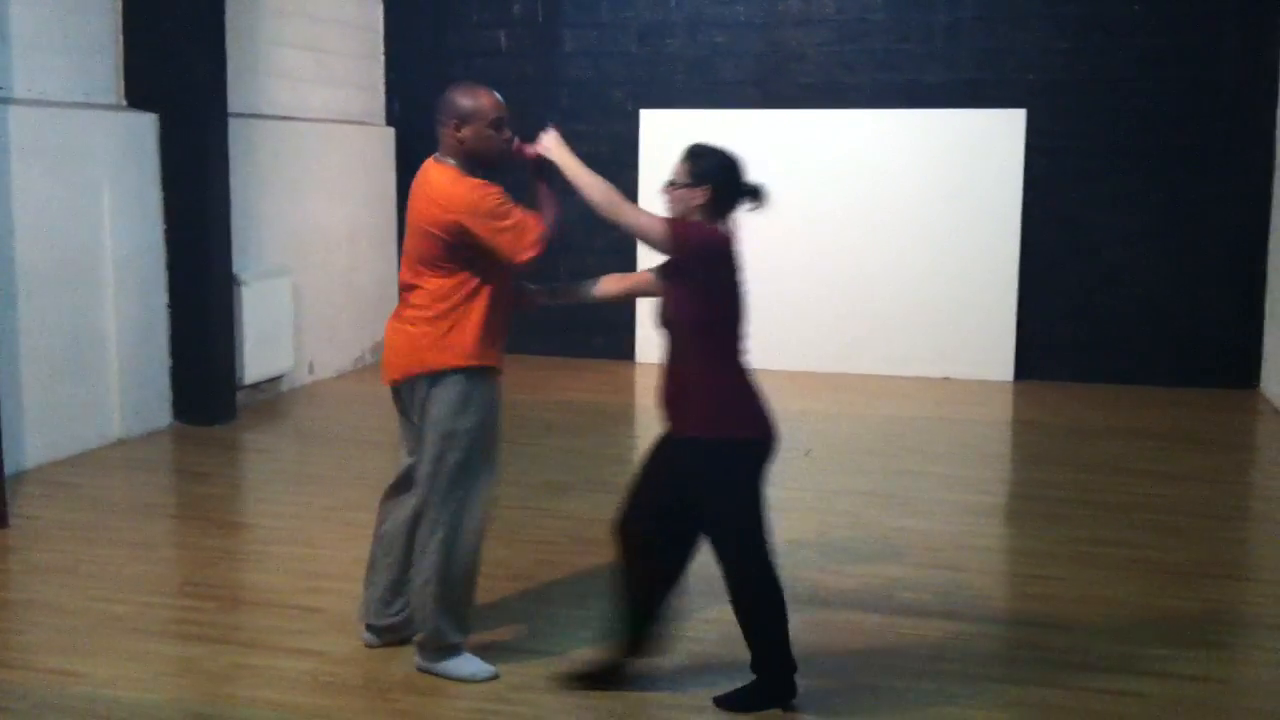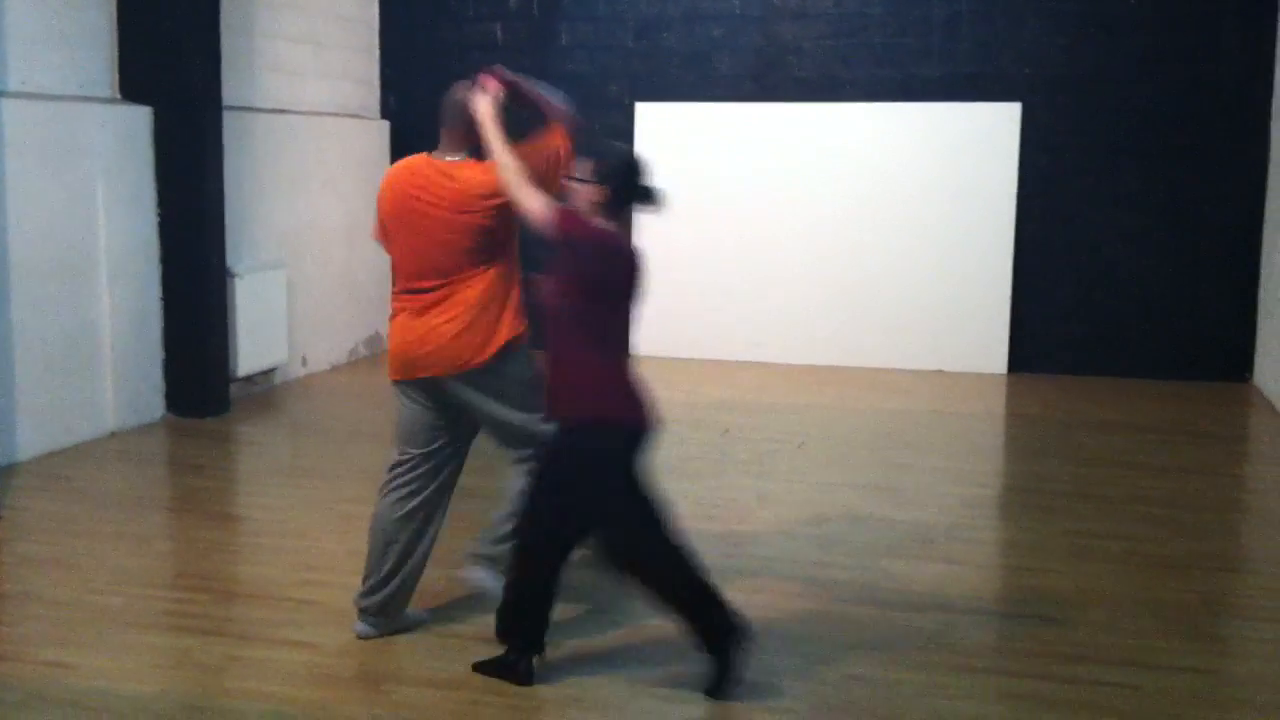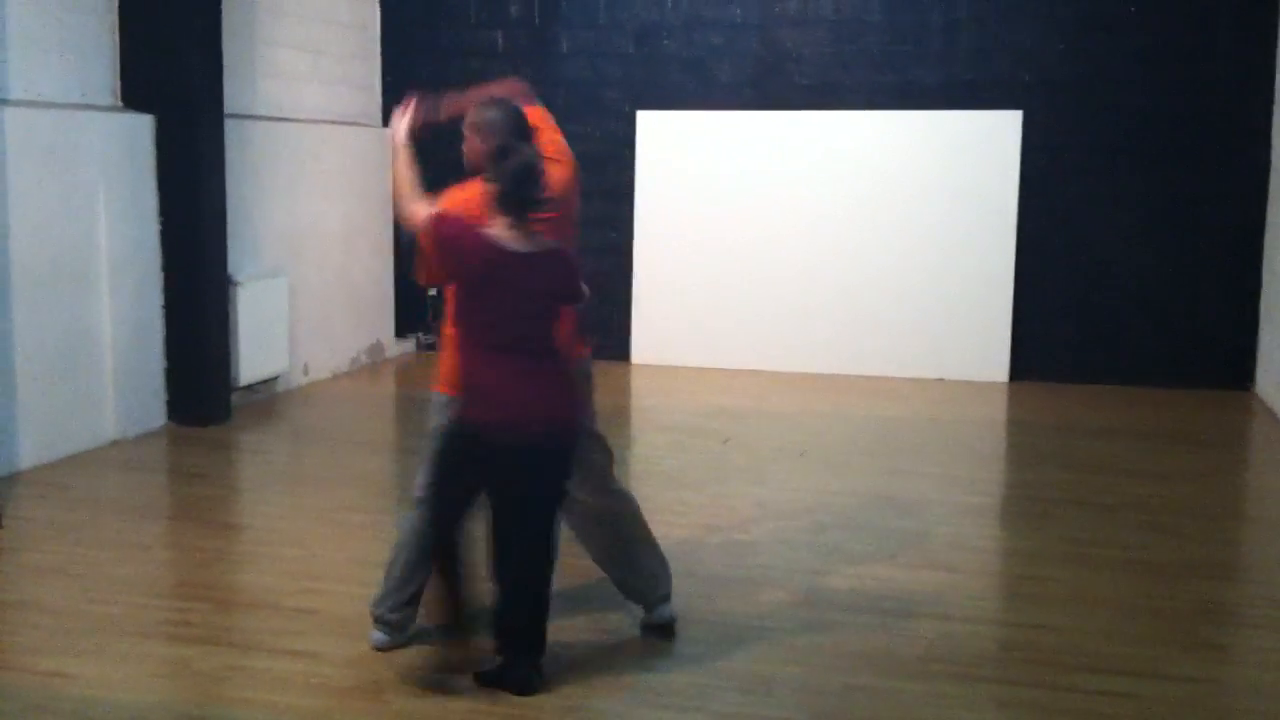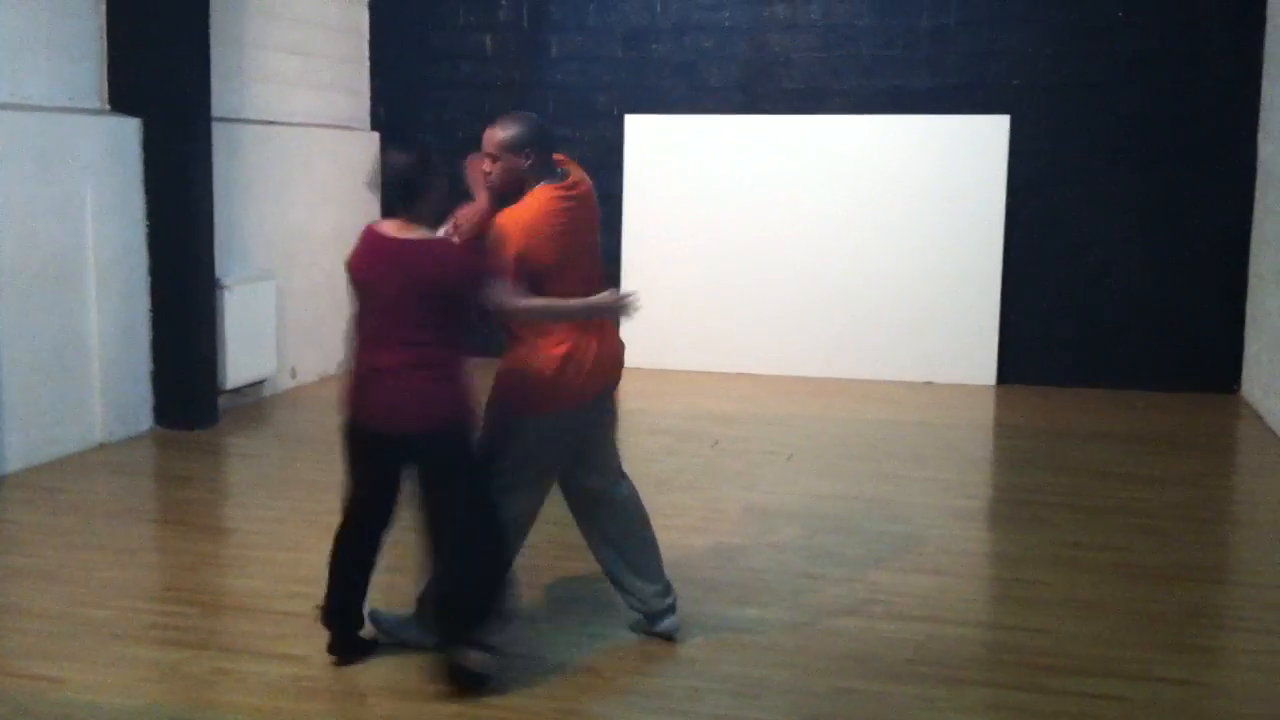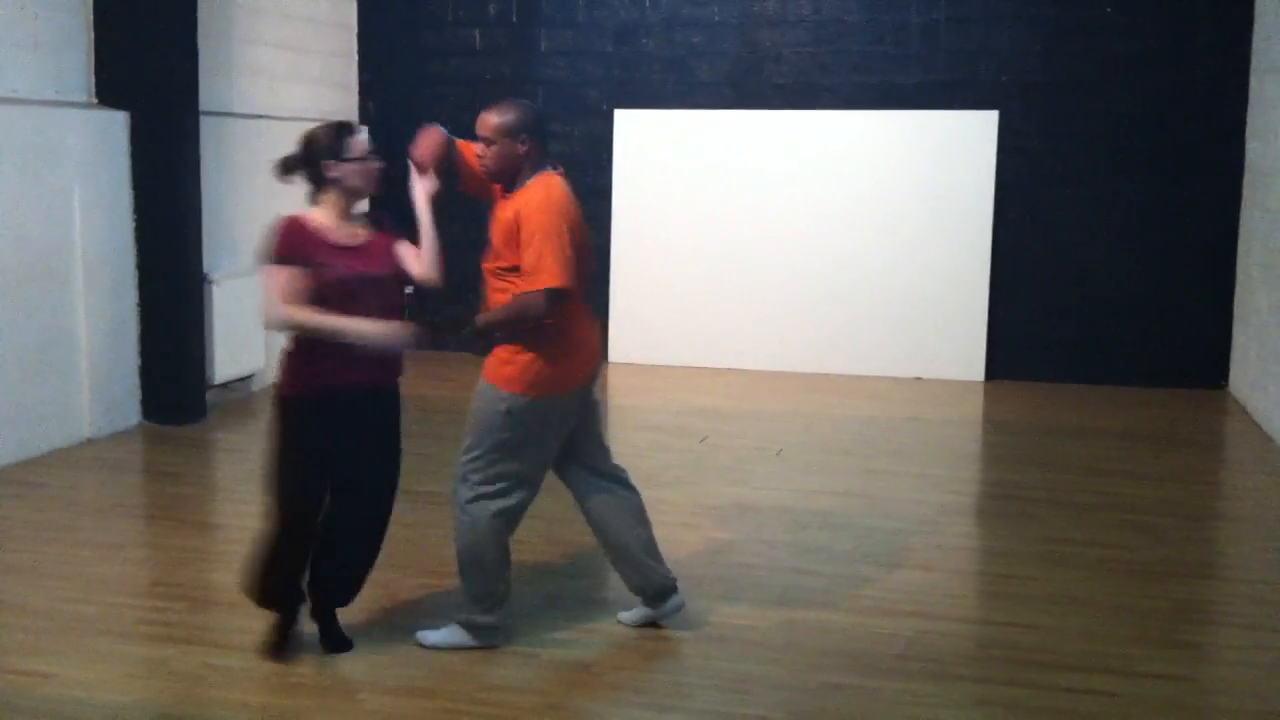
dt=0.2s
person 1, frame 1
left shoulder: (706, 249)
right shoulder: (692, 258)
left elbow: (616, 208)
right elbow: (622, 284)
left wrist: (559, 154)
right wrist: (554, 291)
left hip: (722, 433)
right hip: (699, 428)
left knee: (744, 554)
right knee: (643, 533)
left ankle: (773, 679)
right ankle: (629, 650)
person 1, frame 2
left shoulder: (584, 241)
right shoulder: (618, 253)
left elbow: (517, 182)
left wrist: (486, 117)
left hip: (596, 420)
right hip: (603, 413)
left knee: (634, 539)
right knee: (541, 529)
left ankle: (719, 632)
right ankle: (519, 648)
person 1, frame 3
left shoulder: (466, 245)
right shoulder: (557, 262)
left elbow: (408, 202)
left wrist: (401, 137)
left hip: (485, 416)
right hip: (550, 418)
left knee: (442, 515)
right knee: (527, 536)
left ankle: (457, 616)
right ankle: (519, 659)
person 1, frame 4
left shoulder: (369, 244)
right shoulder: (445, 256)
right elbow: (519, 308)
right wrist: (595, 304)
left hip: (372, 408)
right hip: (430, 412)
left knee: (364, 519)
right knee: (463, 527)
left ankle: (342, 630)
right ankle: (462, 646)
person 1, frame 5
left shoulder: (377, 235)
right shoulder: (297, 234)
left elbow: (429, 273)
right elbow: (284, 312)
left wrist: (422, 200)
right wrist: (367, 327)
left hip: (374, 391)
right hip: (313, 391)
left knee: (366, 507)
right knee: (301, 506)
left ankle: (327, 605)
right ankle: (282, 603)
person 2, frame 1
left shoulder: (440, 178)
right shoulder: (469, 197)
right elbow: (536, 242)
right wrist: (545, 175)
left hip: (419, 358)
right hip: (450, 365)
left knee: (419, 487)
right knee: (455, 502)
left ankle: (386, 616)
right ankle: (439, 642)
person 2, frame 2
left shoulder: (398, 178)
right shoulder: (498, 179)
right elbow: (562, 119)
right wrist: (514, 84)
left hip: (415, 355)
right hip: (486, 352)
left knee: (411, 479)
right knee: (545, 452)
left ankle: (378, 608)
right ankle: (492, 559)
person 2, frame 3
left shoulder: (450, 209)
right shoulder: (559, 176)
left elbow: (429, 277)
right elbow: (520, 91)
right wrist: (443, 106)
left knee: (434, 498)
right knee: (594, 487)
left ankle: (391, 619)
right ankle: (655, 601)
person 2, frame 4
left shoulder: (516, 226)
right shoulder: (575, 181)
right wrist: (483, 199)
left hip: (541, 379)
right hip: (596, 367)
left knee: (494, 501)
right knee: (604, 487)
left ankle: (430, 620)
right ankle: (657, 606)
person 2, frame 5
left shoulder: (540, 204)
right shoulder: (507, 180)
left elbow: (541, 300)
right elbow: (441, 142)
left wrist: (482, 323)
right wrist: (432, 146)
left hip: (532, 368)
right hip: (565, 364)
left knee: (483, 492)
right knee: (595, 475)
left ankle: (481, 620)
right ankle: (658, 591)
